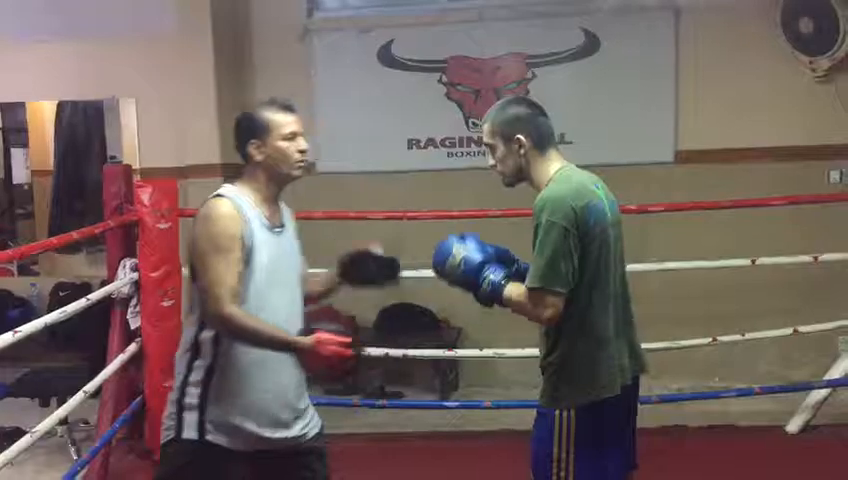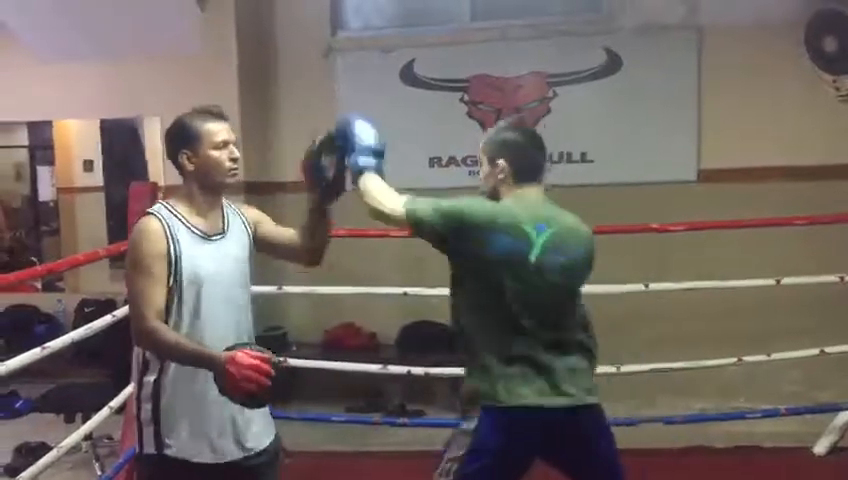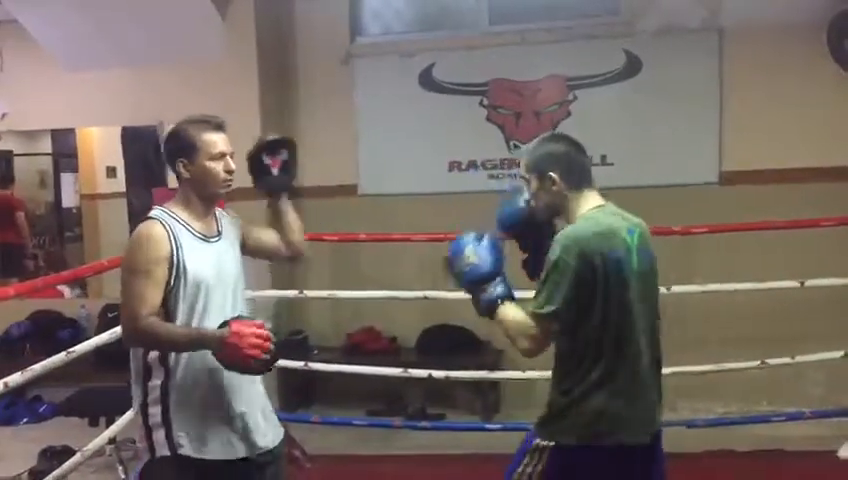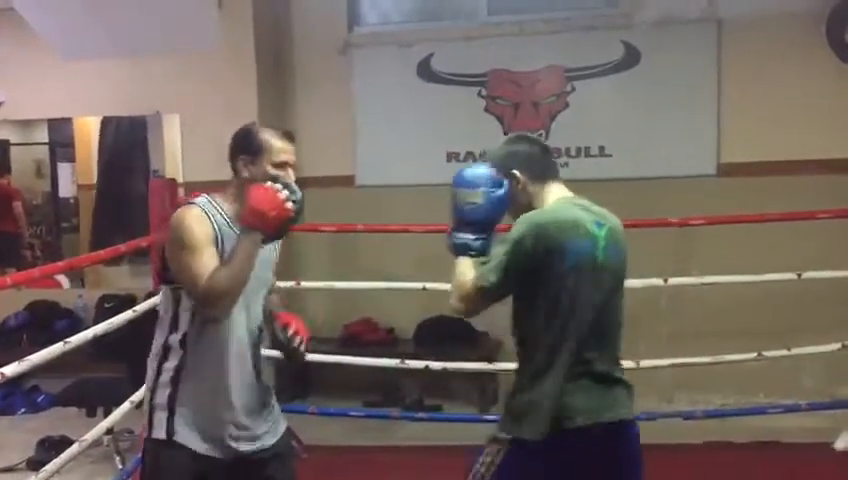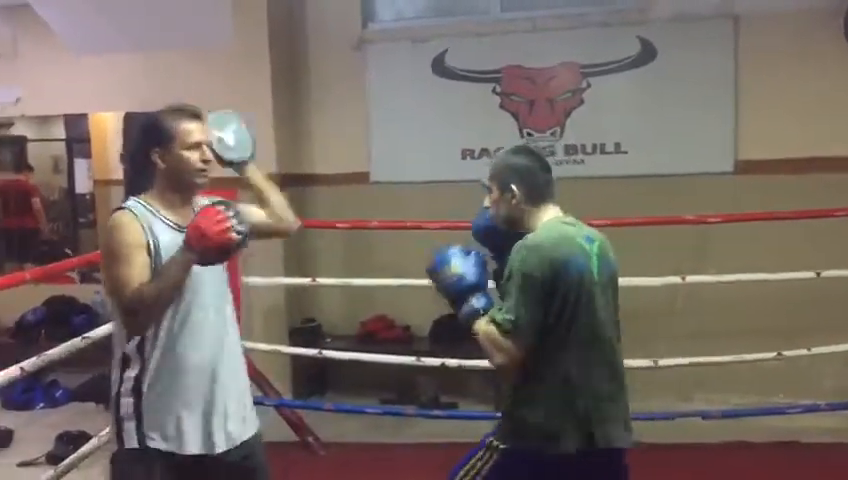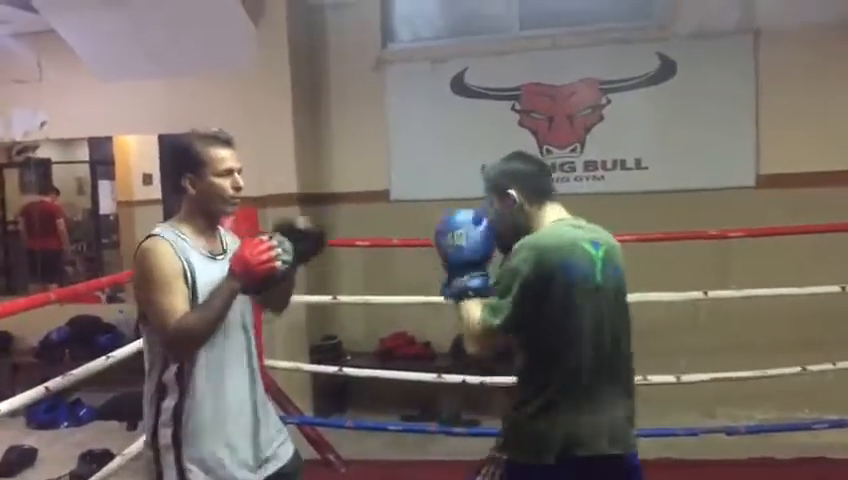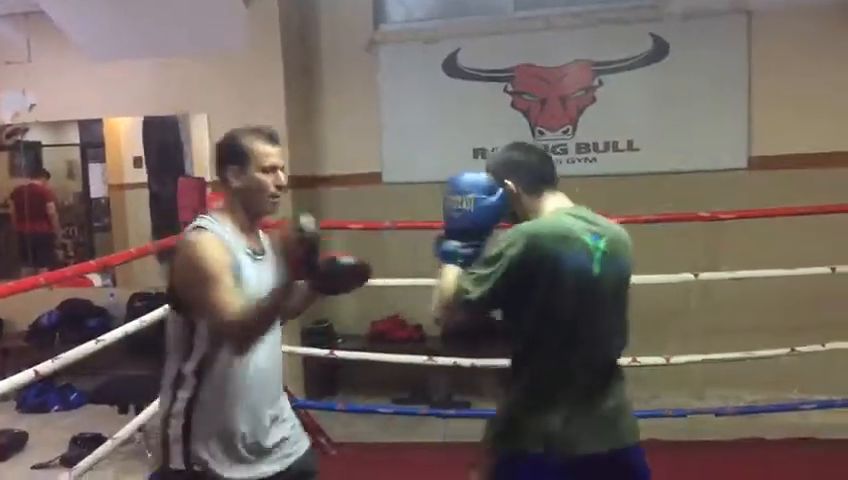
dt=0.7s
person 1, frame 1
left shoulder: (282, 213)
right shoulder: (224, 214)
right elbow: (221, 312)
left wrist: (342, 275)
right wrist: (302, 345)
right hip: (214, 415)
person 1, frame 2
left shoulder: (242, 218)
right shoulder: (155, 231)
left elbow: (308, 252)
right elbow: (146, 328)
left wrist: (321, 200)
right wrist: (219, 361)
right hip: (178, 426)
person 1, frame 3
left shoulder: (229, 225)
right shoulder: (155, 235)
left elbow: (294, 248)
right elbow: (137, 327)
left wrist: (278, 193)
right wrist: (215, 339)
right hip: (182, 424)
person 1, frame 4
left shoulder: (267, 226)
right shoulder: (193, 221)
right elbow: (215, 303)
left wrist: (280, 318)
right wrist: (254, 233)
left hip: (250, 407)
right hip: (187, 414)
person 1, frame 5
left shoulder: (211, 212)
right shoulder: (128, 223)
left elbow: (287, 224)
right elbow: (136, 313)
left wrist: (247, 169)
right wrist: (190, 251)
left hip: (222, 404)
right hip: (155, 417)
person 1, frame 6
left shoulder: (230, 242)
right shoulder: (160, 250)
left elbow: (274, 302)
right elbow: (178, 341)
left wrist: (287, 262)
right wrist: (235, 279)
right hip: (193, 448)
person 1, frame 7
left shoulder: (261, 239)
right shoulder: (204, 243)
right elbow: (238, 333)
left wrist: (318, 283)
right wrist: (290, 275)
right hip: (204, 441)
person 2, frame 1
left shoulder: (556, 201)
right shoulder: (589, 185)
left elbow: (547, 307)
left wrist: (487, 280)
right wrist: (514, 269)
left hip: (581, 379)
right hip: (615, 368)
person 2, frame 2
left shoulder: (475, 219)
right shoulder: (578, 234)
left elbow: (388, 207)
left wrist: (363, 162)
left hip: (509, 404)
right hip: (575, 400)
person 2, frame 3
left shoulder: (576, 241)
right shoulder: (634, 229)
left elbow: (531, 339)
left wrist: (489, 290)
right wrist: (538, 246)
left hip: (580, 427)
right hip: (640, 420)
person 2, frame 4
left shoulder: (537, 227)
right shoulder: (609, 224)
left elbow: (464, 302)
left wrist: (468, 233)
left hip: (548, 417)
right hip: (611, 413)
person 2, frame 5
left shoulder: (535, 250)
right shoulder: (595, 243)
left elbow: (506, 355)
left wrist: (470, 300)
right wrist: (508, 264)
left hip: (540, 435)
right hip: (605, 428)
person 2, frame 6
left shoulder: (534, 250)
right shoulder: (606, 244)
left elbow: (480, 342)
left wrist: (465, 276)
right wrist: (510, 260)
left hip: (548, 443)
right hip: (612, 436)
person 2, frame 7
left shoulder: (529, 240)
right shoulder: (616, 237)
left elbow: (447, 312)
left wrist: (457, 240)
left hip: (539, 440)
right hip: (612, 433)
